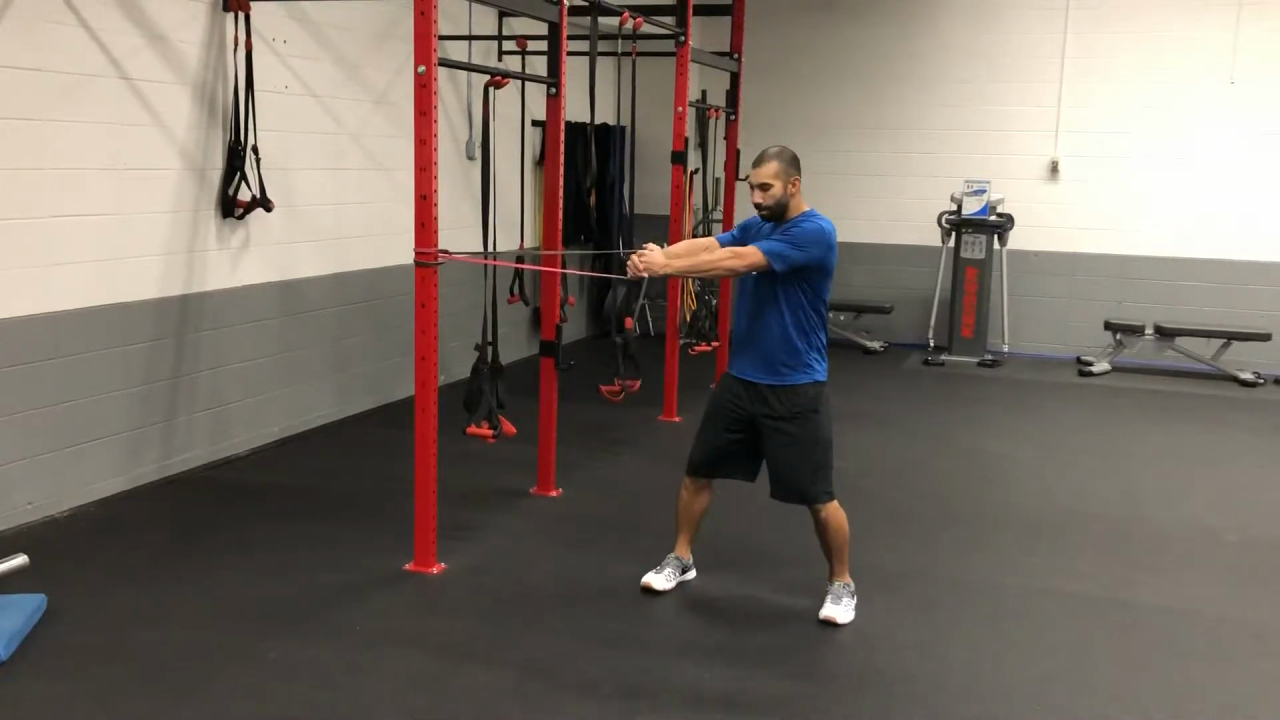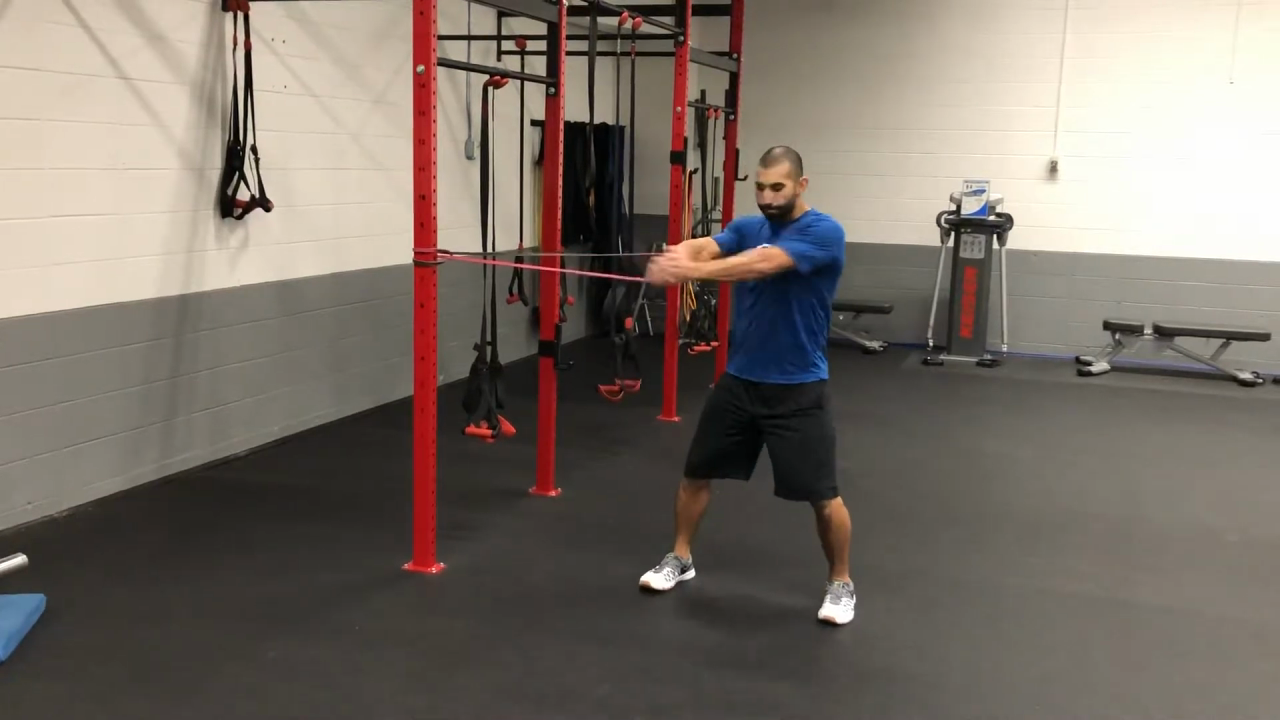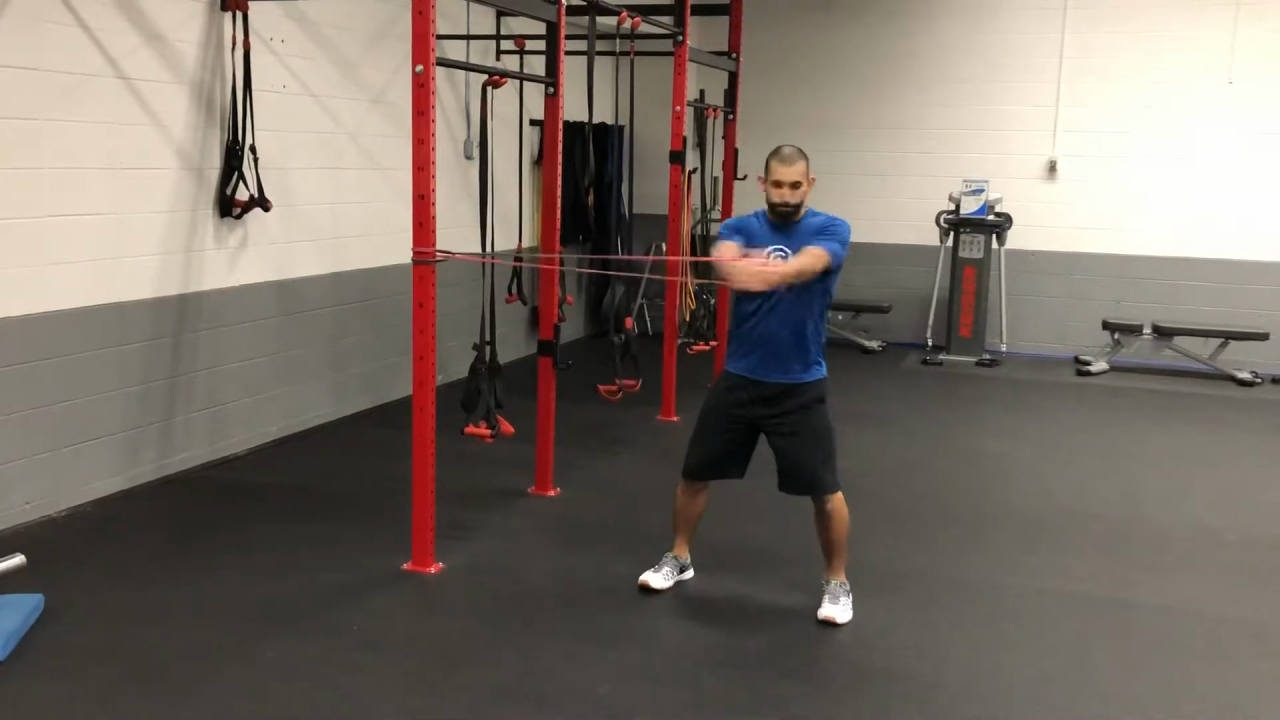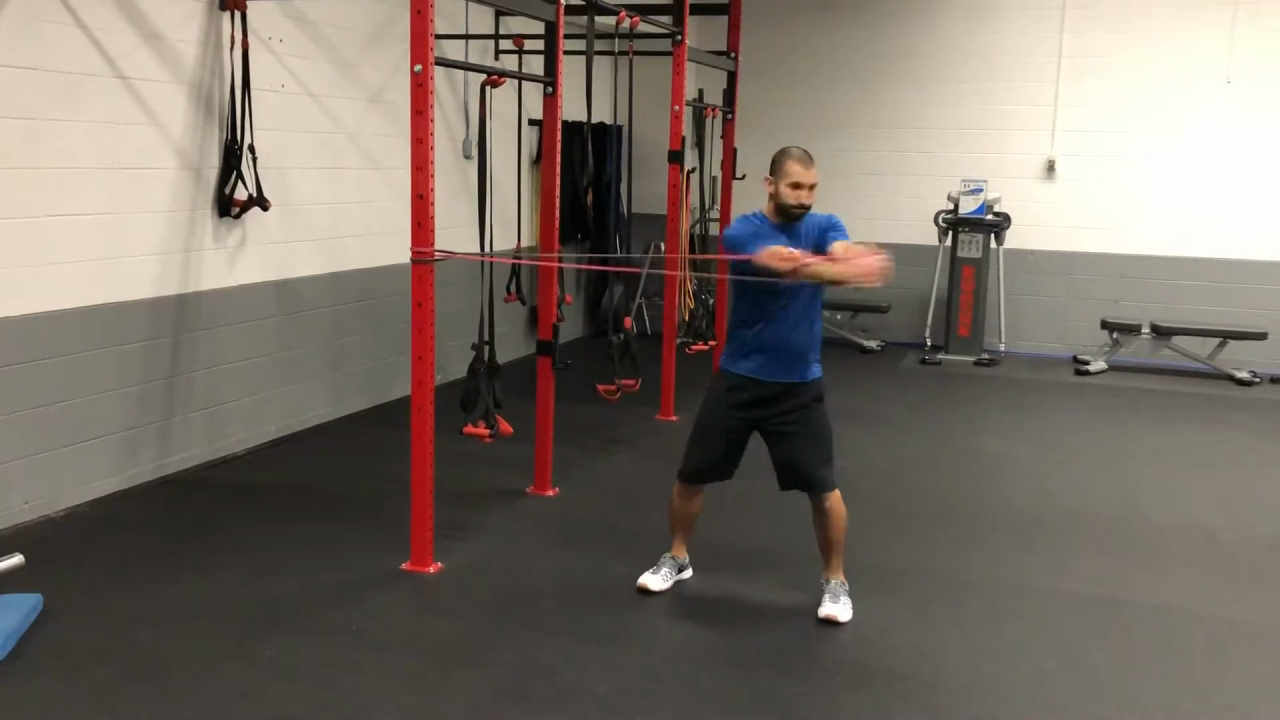
dt=0.1s
person 1, frame 1
left shoulder: (815, 234)
right shoulder: (754, 226)
left elbow: (741, 263)
right elbow: (705, 247)
left wrist: (668, 266)
right wrist: (658, 255)
left hip: (797, 388)
right hip: (741, 379)
left knee: (819, 496)
right knee: (698, 472)
left ankle: (841, 584)
right ankle: (680, 559)
person 1, frame 2
left shoulder: (825, 232)
right shoulder: (749, 226)
left elbow: (763, 265)
right elbow: (705, 246)
left wrist: (693, 273)
right wrist: (676, 257)
left hip: (798, 387)
right hip: (739, 379)
left knee: (822, 494)
right knee: (697, 473)
left ankle: (840, 583)
right ankle: (680, 558)
person 1, frame 3
left shoulder: (830, 228)
right shoulder: (742, 227)
left elbow: (808, 264)
right elbow: (726, 255)
left wrist: (769, 274)
right wrist: (736, 269)
left hip: (801, 384)
right hip: (741, 377)
left knee: (824, 490)
right knee: (696, 474)
left ankle: (837, 582)
right ankle: (678, 559)
person 1, frame 4
left shoulder: (825, 226)
right shoulder: (744, 231)
left elbow: (843, 254)
right elbow: (782, 262)
left wrist: (862, 261)
right wrist: (846, 272)
left hip: (798, 383)
right hip: (739, 378)
left knee: (823, 489)
right knee: (692, 475)
left ankle: (835, 581)
right ankle: (676, 558)
